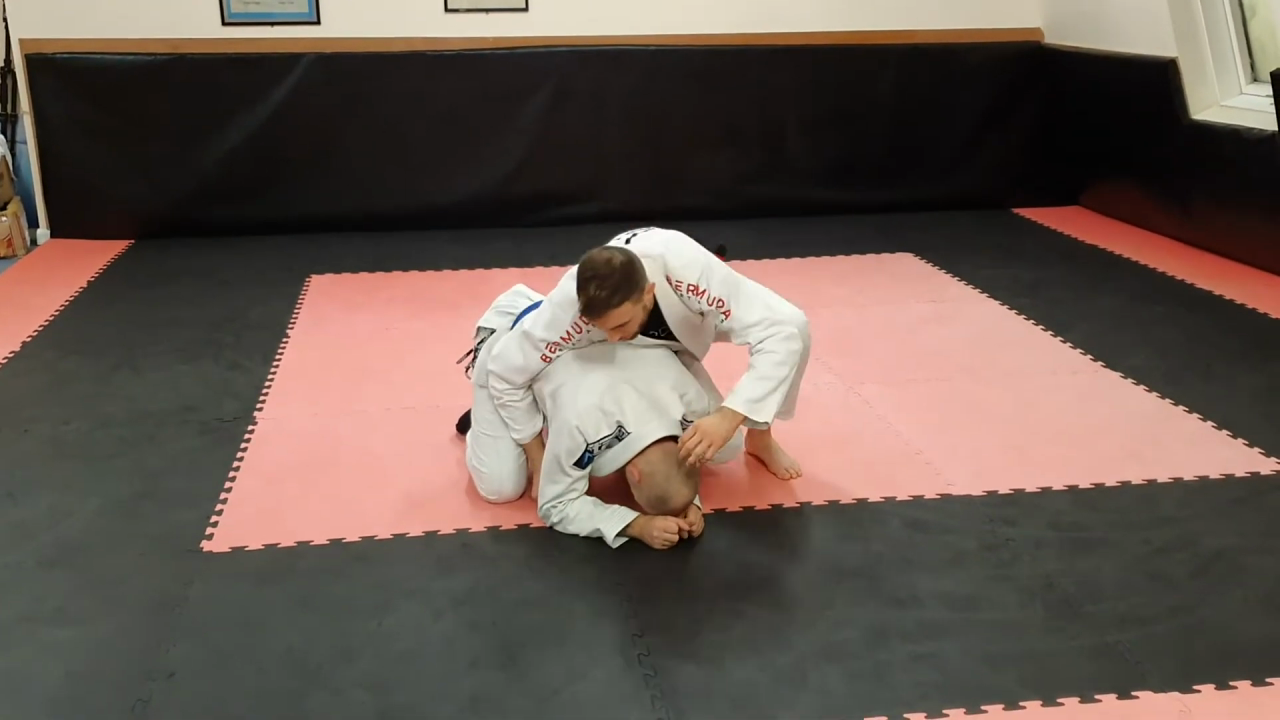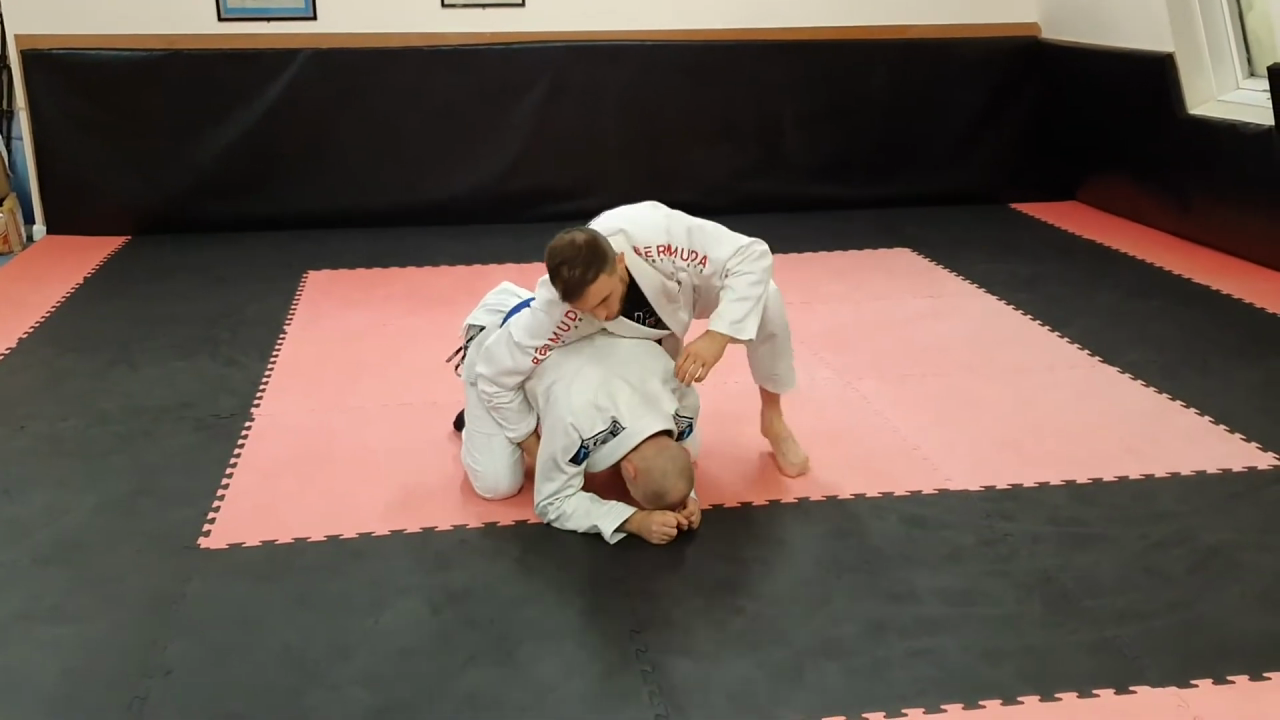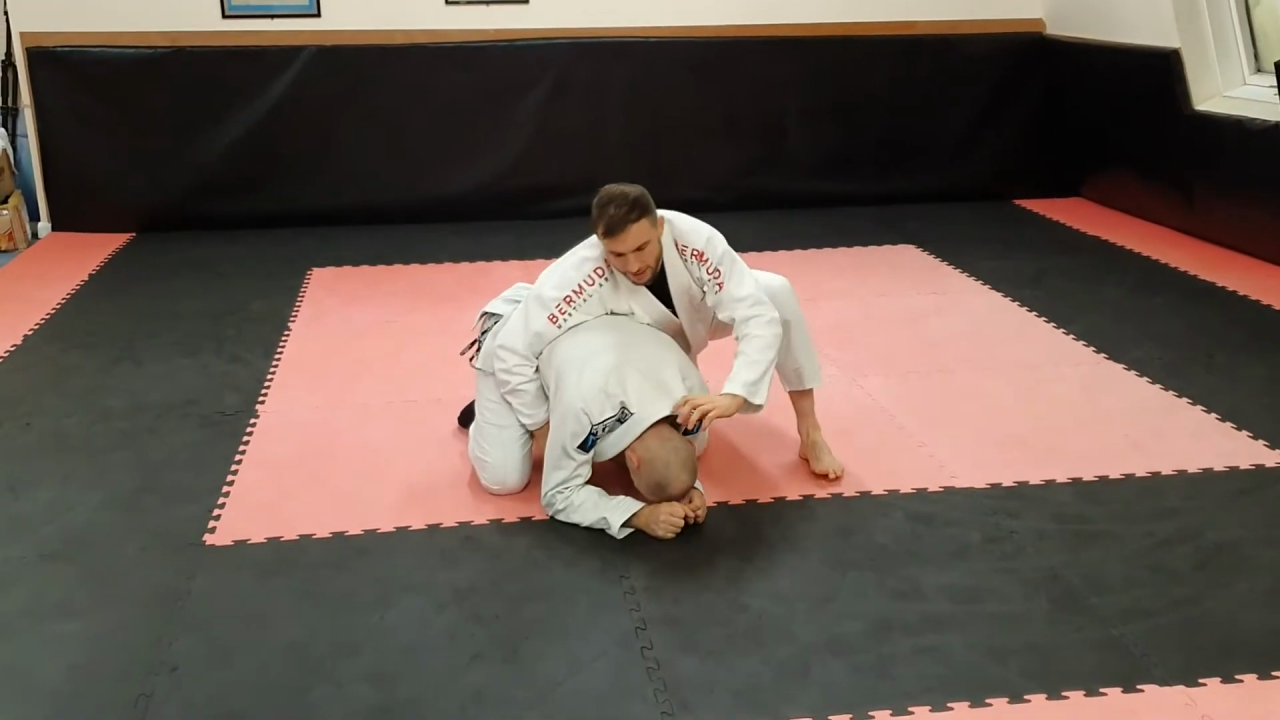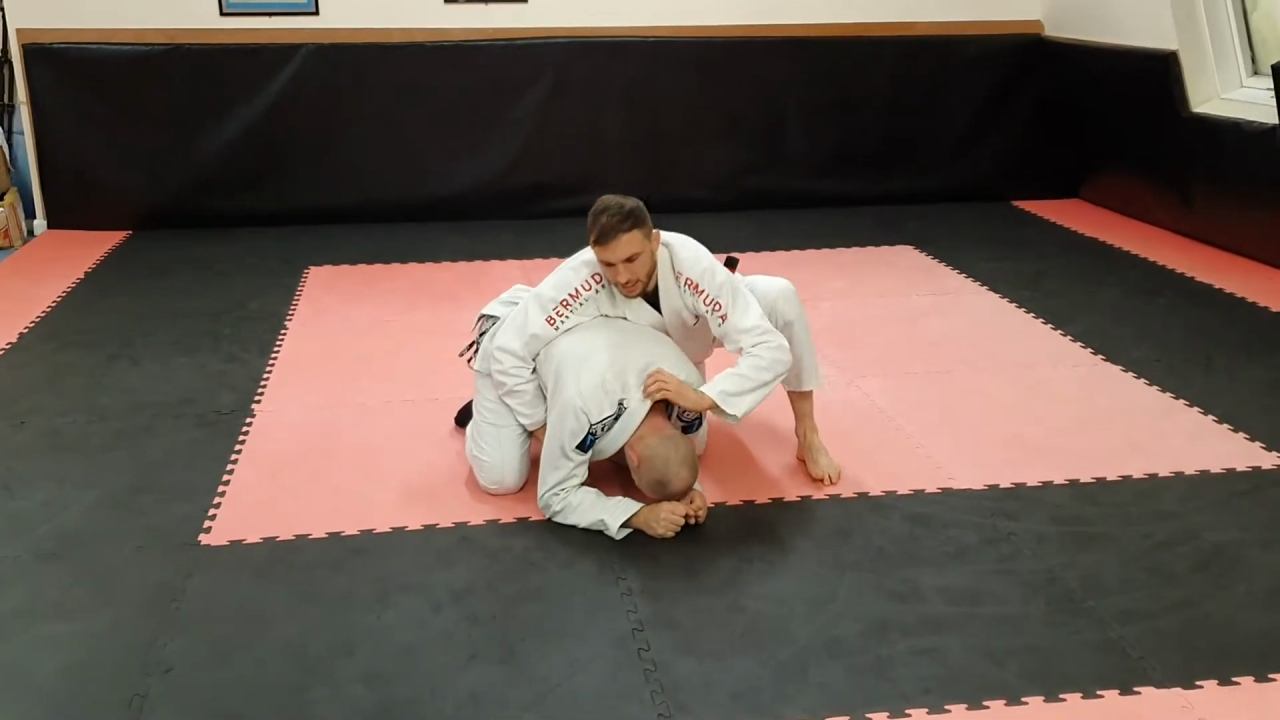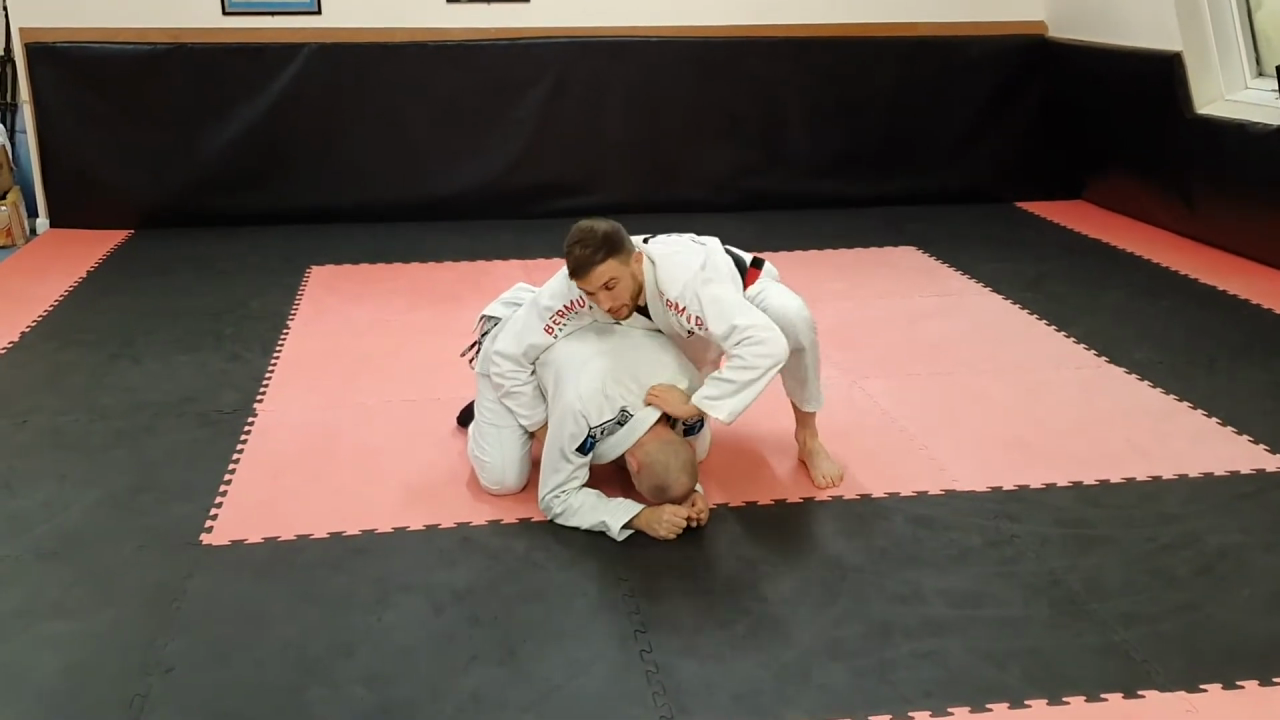
dt=0.4s
person 1, frame 1
left shoulder: (691, 272)
right shoulder: (570, 311)
left elbow: (783, 331)
right elbow: (503, 373)
left wrist: (729, 416)
right wrist: (538, 459)
right hip: (650, 341)
left knee: (792, 329)
right knee: (710, 449)
left ankle: (760, 439)
person 1, frame 2
left shoulder: (653, 231)
right shoulder: (552, 311)
left elbow: (751, 254)
right elbow: (494, 378)
left wrist: (717, 336)
right wrist: (536, 451)
left hip: (679, 281)
left knee: (762, 304)
left ankle: (772, 419)
person 1, frame 3
left shoulder: (694, 239)
right shoulder: (579, 274)
left elbow: (759, 318)
right elbow: (511, 353)
left wrist: (732, 396)
right wrist: (548, 435)
left hip: (695, 316)
left knee: (775, 291)
left ankle: (809, 432)
person 1, frame 4
left shoulder: (695, 265)
right shoulder: (578, 278)
left elbow: (773, 351)
right elbow: (505, 354)
left wrist: (701, 397)
right wrist: (546, 434)
left hip: (701, 321)
left knee: (778, 295)
left ankle: (806, 434)
person 1, frame 5
left shoulder: (683, 276)
right shoulder: (583, 287)
left elbow: (766, 348)
right elbow: (507, 359)
left wrist: (692, 404)
right hip: (676, 336)
left knee: (793, 318)
left ankle: (807, 437)
person 2, frame 1
left shoulder: (693, 401)
right shoulder: (581, 423)
left elbow: (687, 461)
right elbow: (556, 507)
left wrist: (688, 504)
right wrist: (638, 525)
right knee: (501, 488)
right ankle: (483, 420)
person 2, frame 2
left shoulder: (683, 398)
right shoulder: (574, 417)
left elbow: (670, 461)
right elbow: (552, 503)
left wrist: (684, 496)
right wrist: (635, 521)
right knee: (496, 486)
right ankle: (477, 418)
person 2, frame 3
left shoulder: (693, 389)
right shoulder: (583, 401)
left elbow: (683, 452)
right elbow: (559, 493)
left wrist: (689, 490)
right wrist: (641, 515)
right knee: (504, 479)
right ankle: (487, 409)
person 2, frame 4
left shoulder: (690, 385)
right shoulder: (581, 401)
left elbow: (681, 453)
right elbow: (556, 496)
left wrist: (687, 489)
right wrist: (639, 515)
right knee: (501, 479)
right ankle: (484, 411)
person 2, frame 5
left shoulder: (691, 390)
right shoulder: (582, 405)
left elbow: (682, 457)
right elbow: (557, 498)
left wrist: (689, 492)
right wrist: (641, 517)
right knee: (502, 480)
right ankle: (485, 413)
